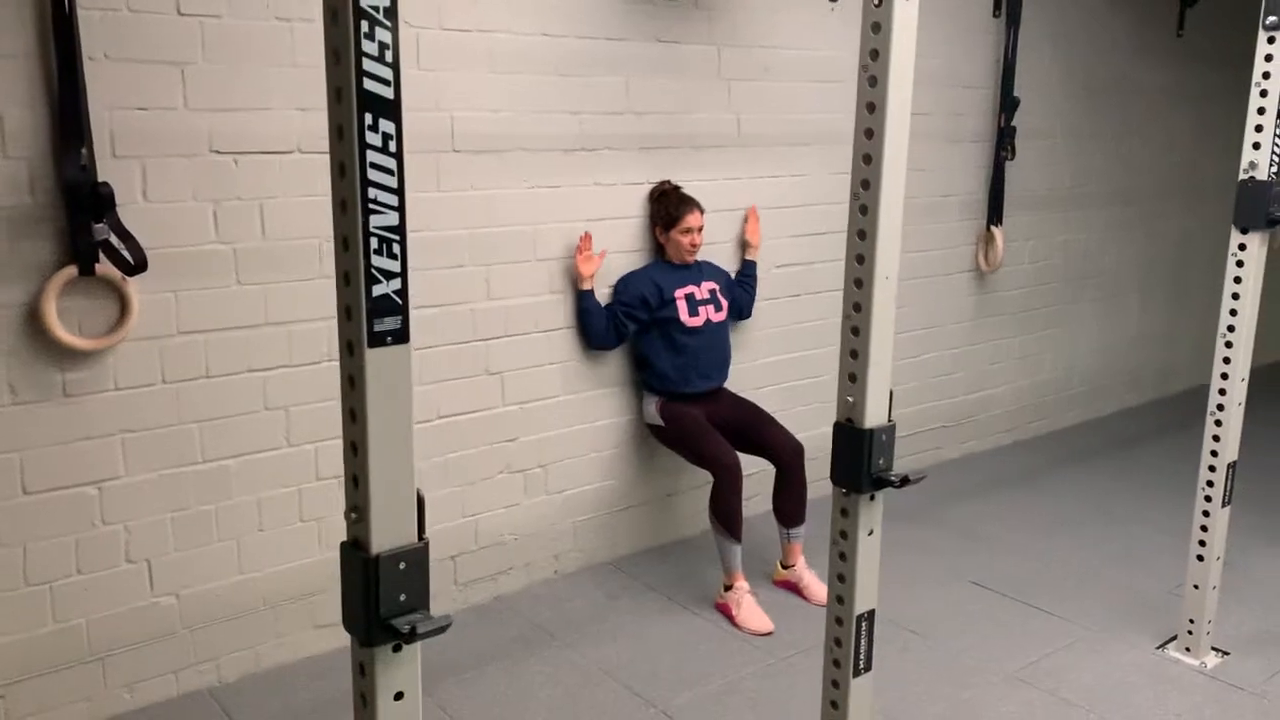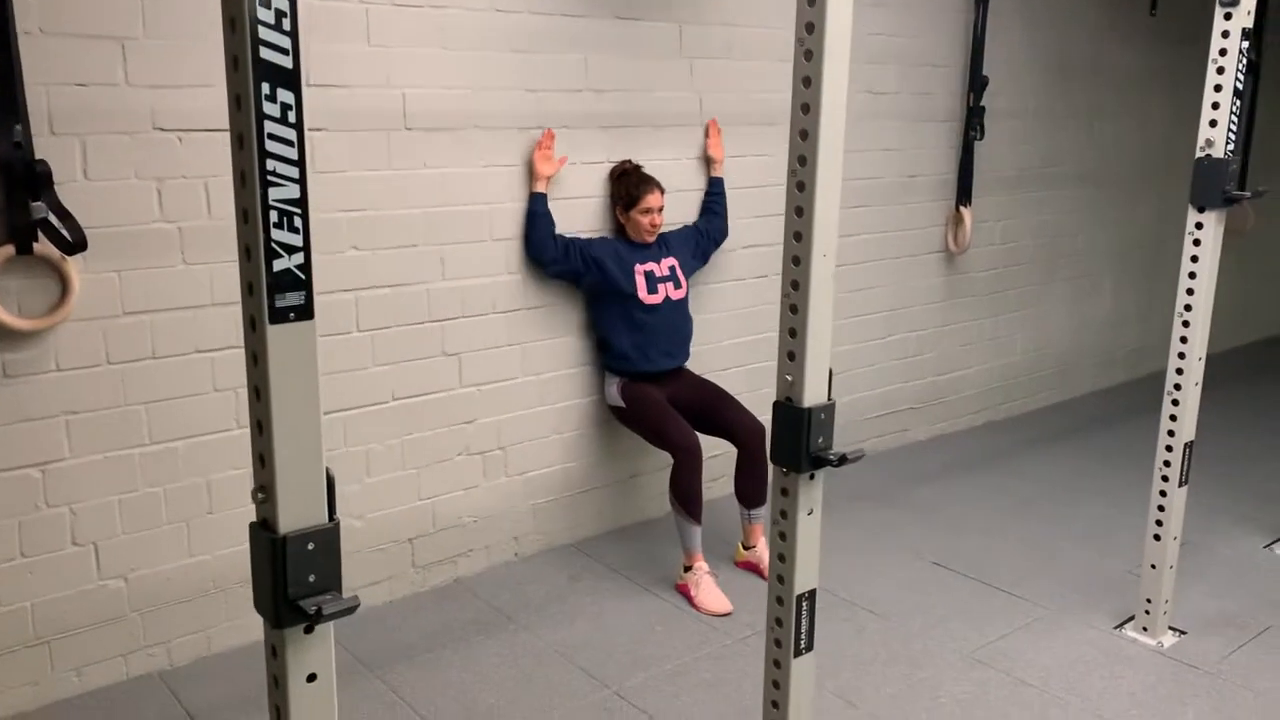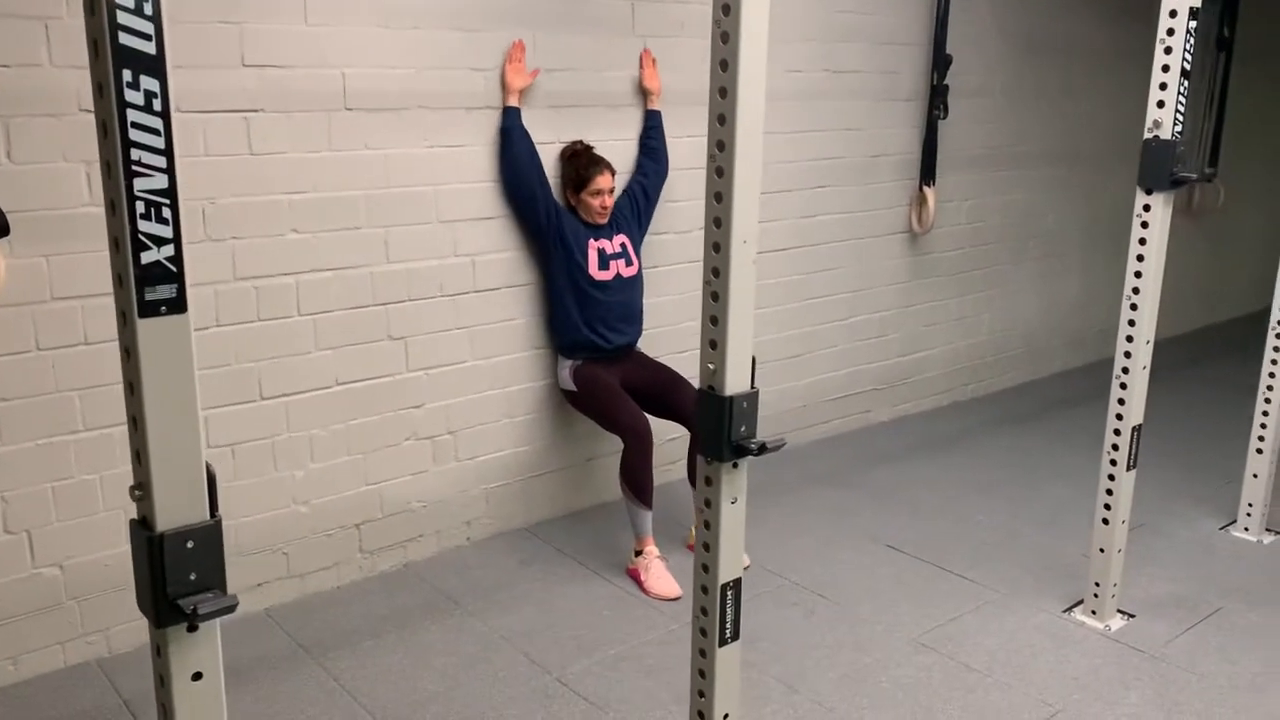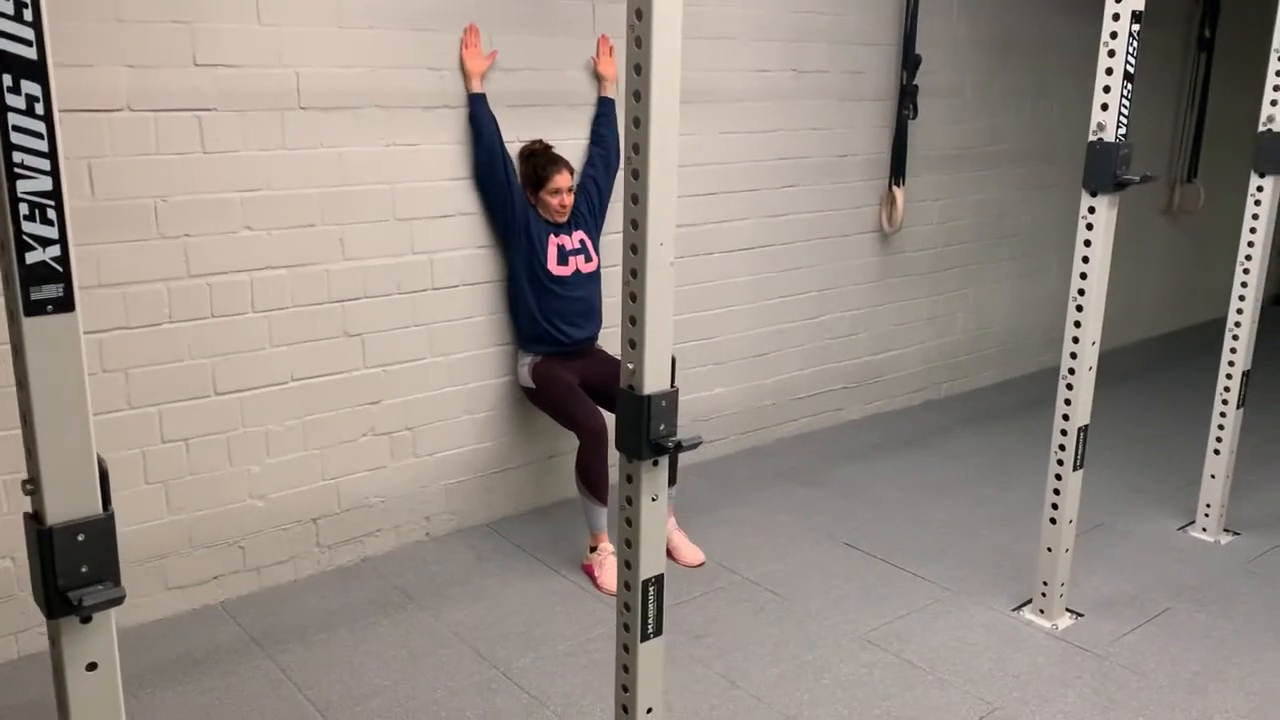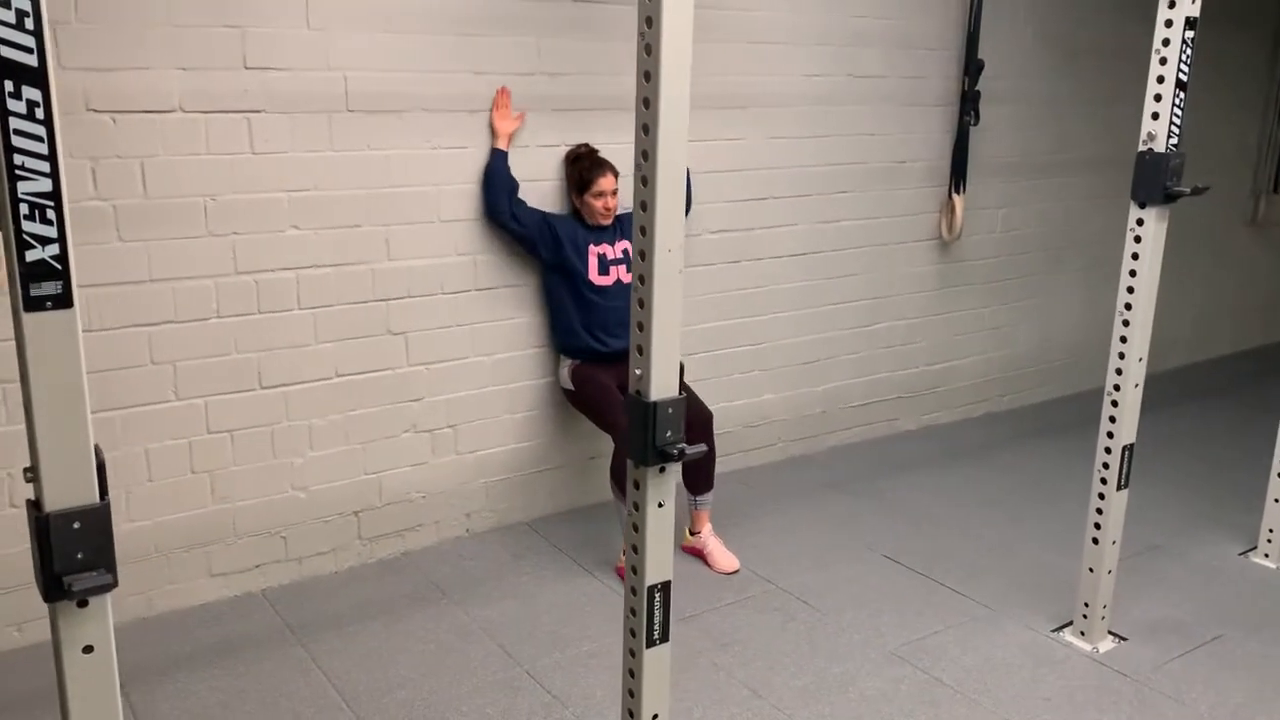
dt=1s
person 1, frame 1
left shoulder: (712, 274)
right shoulder: (644, 284)
left elbow: (741, 306)
right elbow: (603, 335)
left wrist: (751, 252)
right wrist: (586, 285)
left hip: (717, 397)
right hip: (670, 406)
left knee: (790, 451)
right knee: (726, 466)
left ankle: (792, 565)
right ankle: (734, 590)
person 1, frame 2
left shoulder: (677, 246)
right shoulder: (602, 256)
left elbow: (715, 227)
right elbow: (544, 251)
left wrist: (716, 168)
right wrist: (540, 184)
left hip: (679, 377)
right hip: (631, 386)
left knee: (752, 432)
right knee: (687, 447)
left ankle: (752, 546)
right ankle: (694, 570)
person 1, frame 3
left shoulder: (629, 216)
right shoulder: (557, 230)
left elbow: (654, 164)
right elbow: (521, 174)
left wrist: (652, 99)
right wrist: (513, 100)
left hip: (632, 358)
right hip: (583, 367)
left knee: (705, 415)
right knee: (638, 431)
right ankle: (645, 555)
person 1, frame 4
left shoulder: (586, 215)
right shoulder: (521, 225)
left elbow: (606, 153)
right elbow: (491, 158)
left wrist: (607, 85)
right wrist: (476, 84)
left hip: (590, 355)
right hip: (543, 364)
right knee: (593, 429)
left ankle: (666, 526)
right ankle: (600, 550)
person 1, frame 5
left shoulder: (631, 228)
right shoulder: (560, 234)
left elbow: (678, 202)
right elbow: (502, 210)
right wrist: (501, 141)
left hip: (635, 360)
right hip: (584, 367)
left knee: (700, 419)
right knee: (630, 433)
left ankle: (700, 532)
